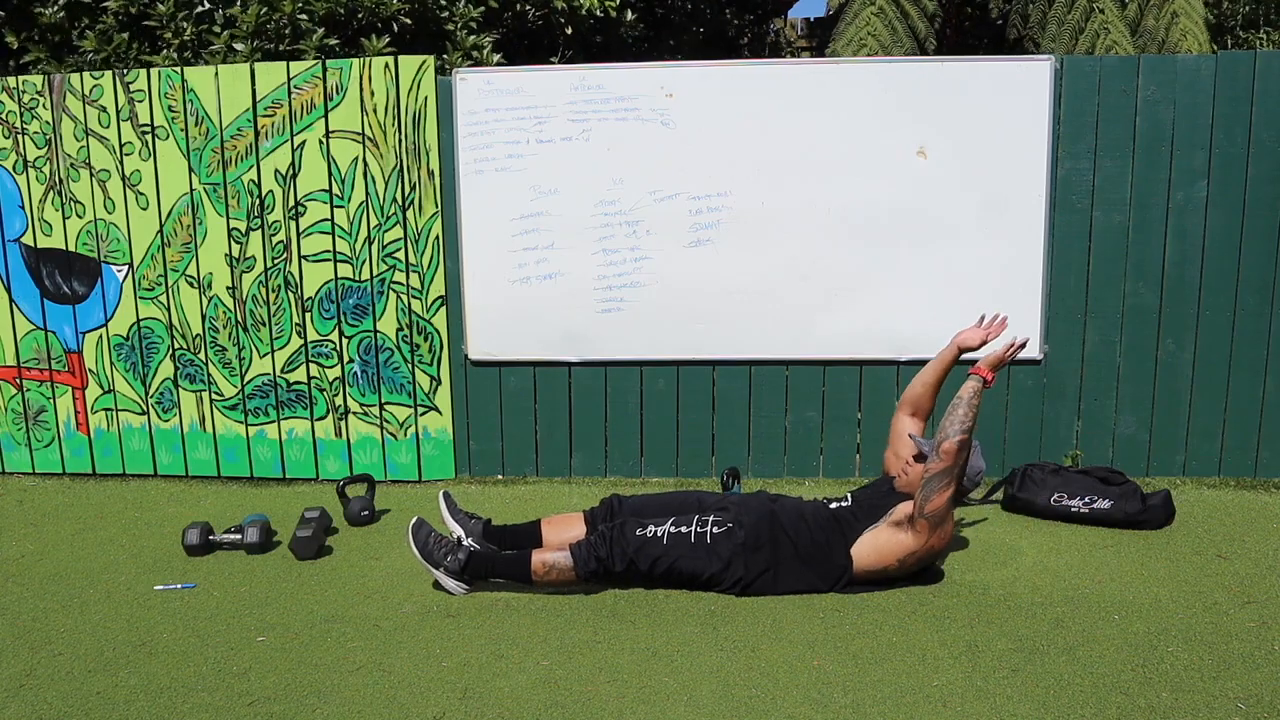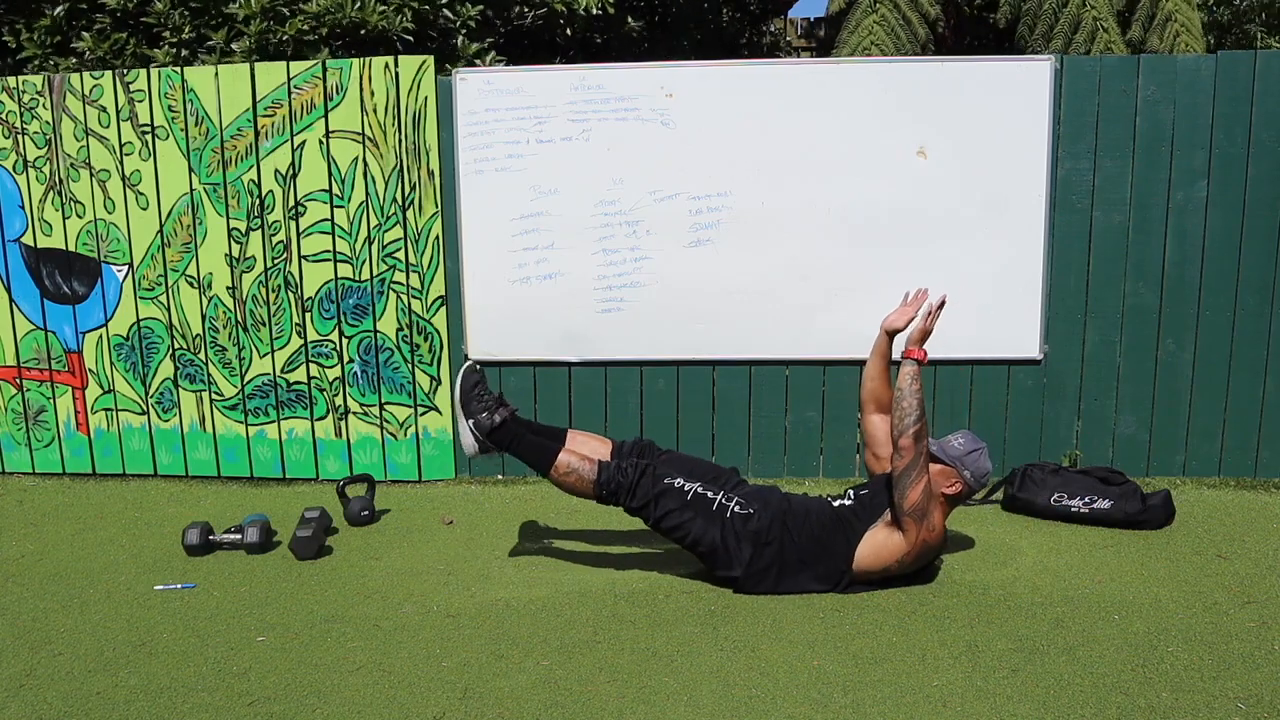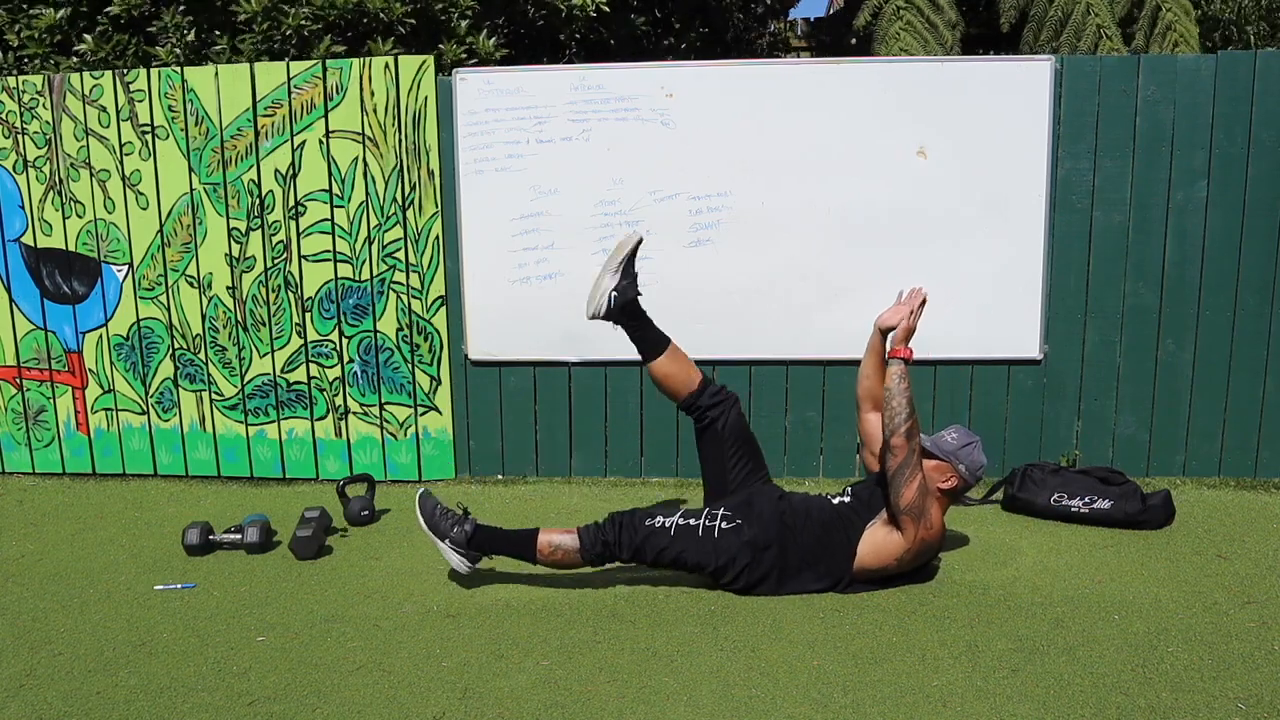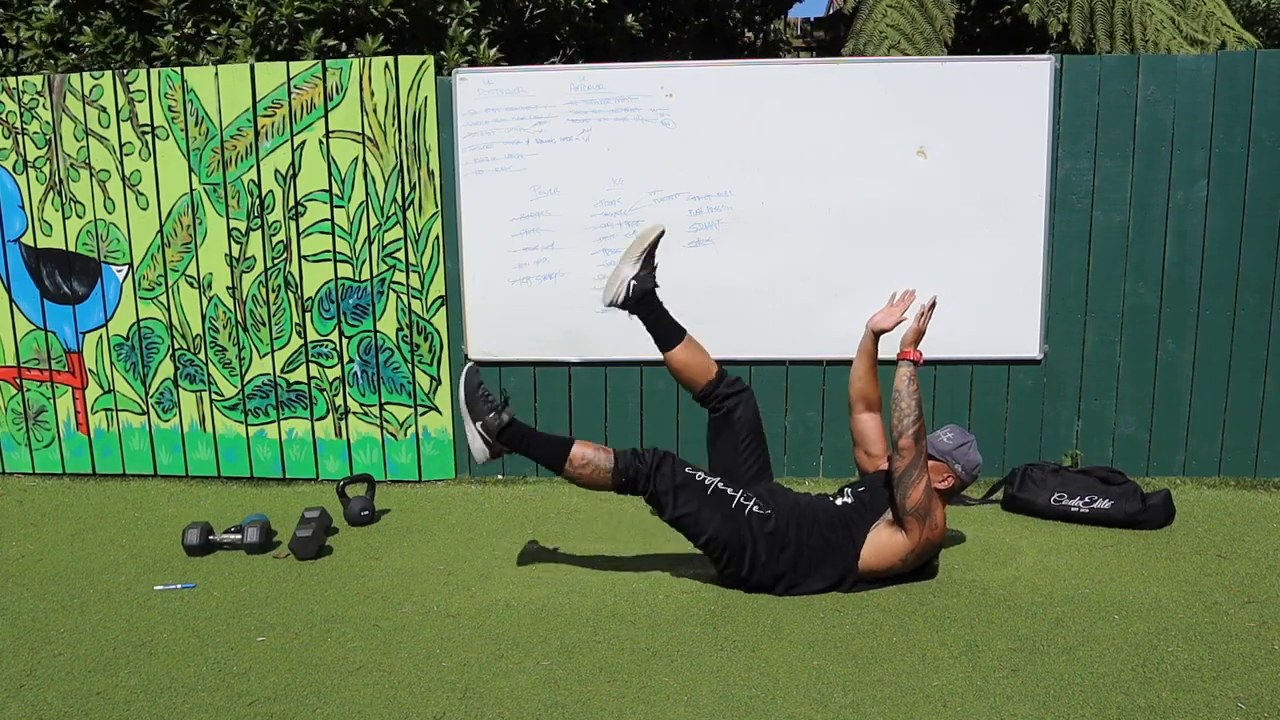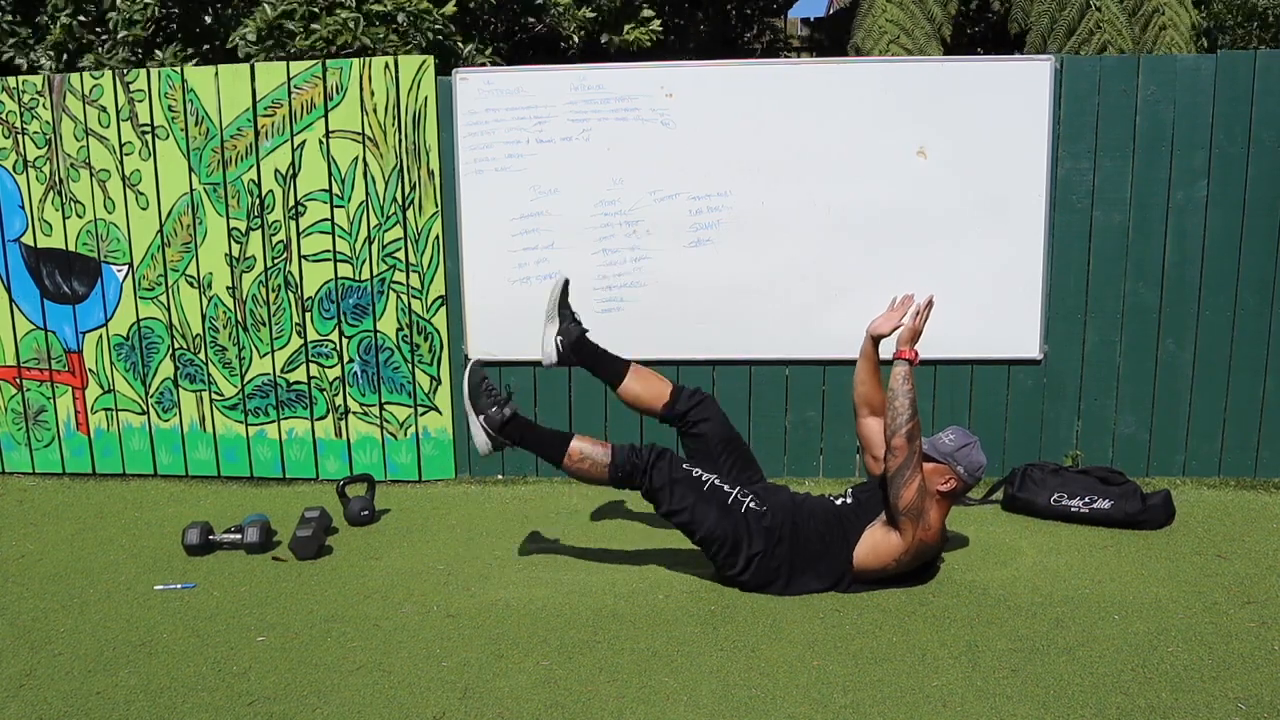
dt=1s
person 1, frame 1
left shoulder: (926, 532)
right shoulder: (899, 494)
left elbow: (951, 456)
right elbow: (908, 412)
left wrist: (979, 378)
right wrist: (955, 346)
left hip: (754, 553)
right hip: (755, 515)
left knee: (613, 548)
right knee: (613, 516)
left ankle: (472, 565)
right ankle: (488, 539)
person 1, frame 2
left shoulder: (922, 530)
right shoulder: (899, 489)
left elbow: (905, 445)
right elbow: (874, 414)
left wrist: (912, 353)
right wrist: (884, 336)
left hip: (758, 550)
right hip: (762, 512)
left knee: (632, 479)
right knee: (640, 456)
left ankle: (499, 432)
right ankle: (508, 425)
person 1, frame 3
left shoulder: (919, 529)
right shoulder: (892, 483)
left elbow: (899, 444)
right elbow: (870, 412)
left wrist: (901, 353)
right wrist: (879, 334)
left hip: (760, 551)
right hip: (763, 508)
left knee: (624, 532)
right knee: (715, 405)
left ankle: (481, 540)
right ankle: (623, 309)
person 1, frame 4
left shoulder: (922, 528)
right shoulder: (889, 481)
left elbow: (907, 440)
right elbow: (864, 412)
left wrist: (909, 357)
right wrist: (872, 333)
left hip: (763, 548)
right hip: (763, 511)
left knee: (653, 468)
right knee: (729, 396)
left ankle: (508, 434)
right ankle: (643, 301)
person 1, frame 5
left shoulder: (921, 532)
right shoulder: (902, 496)
left elbow: (899, 449)
right elbow: (870, 416)
left wrist: (905, 355)
right wrist: (872, 341)
left hip: (762, 551)
right hip: (768, 512)
left knee: (654, 465)
right knee: (694, 408)
left ankle: (509, 426)
right ankle: (578, 348)
